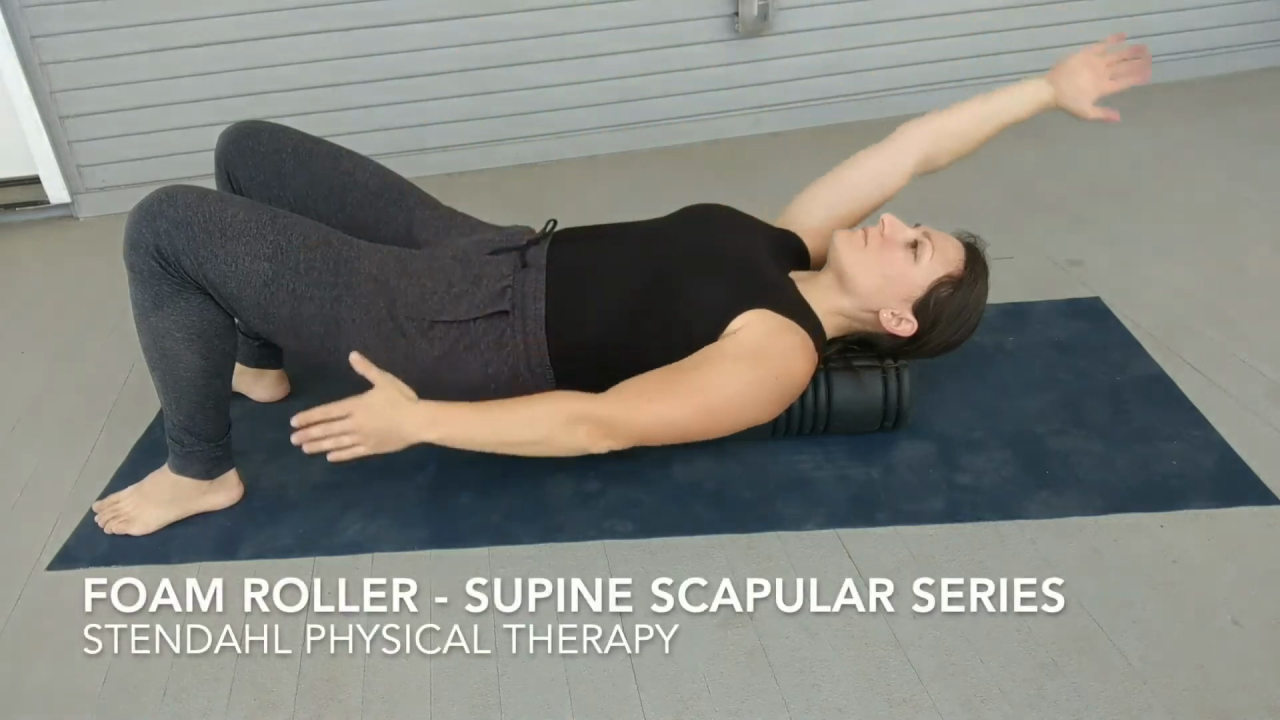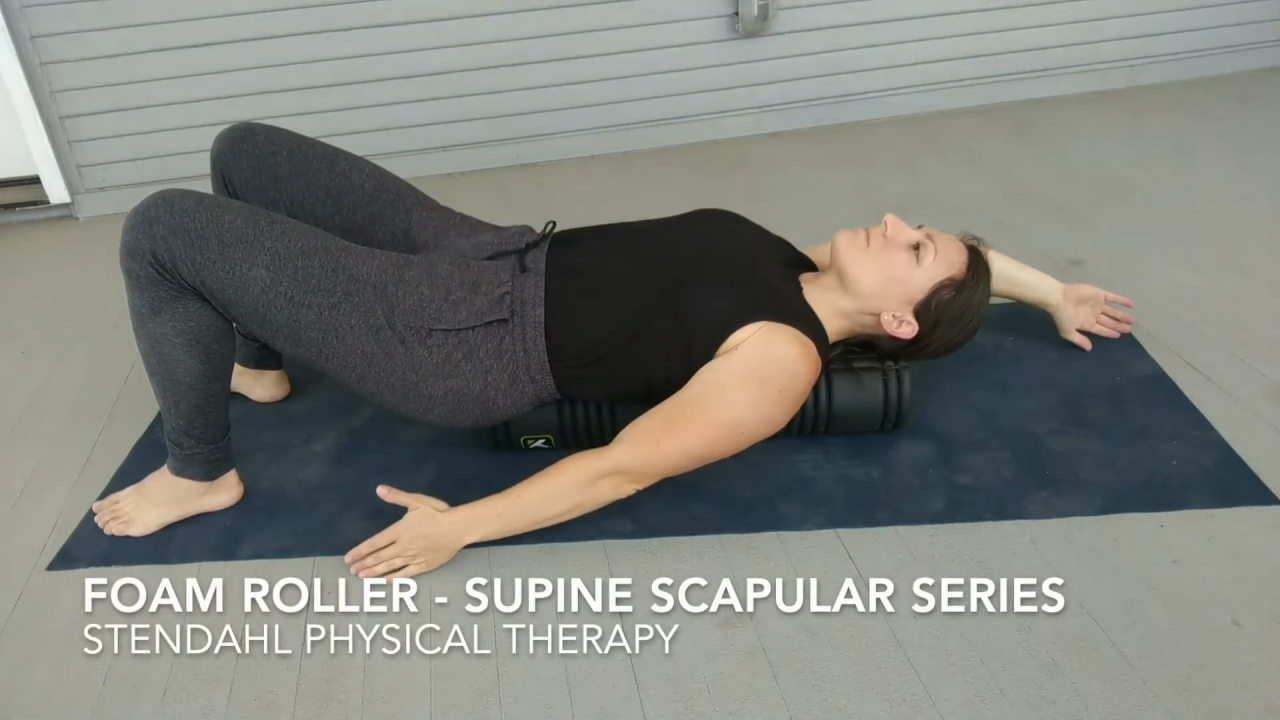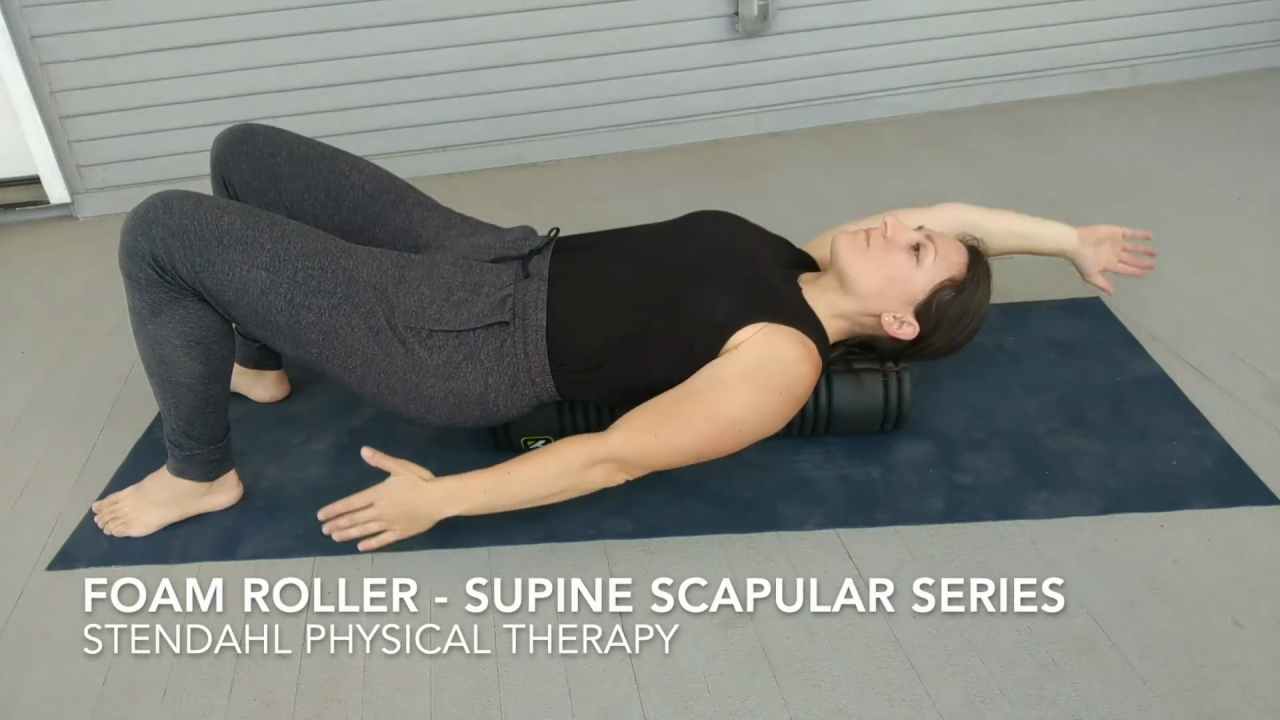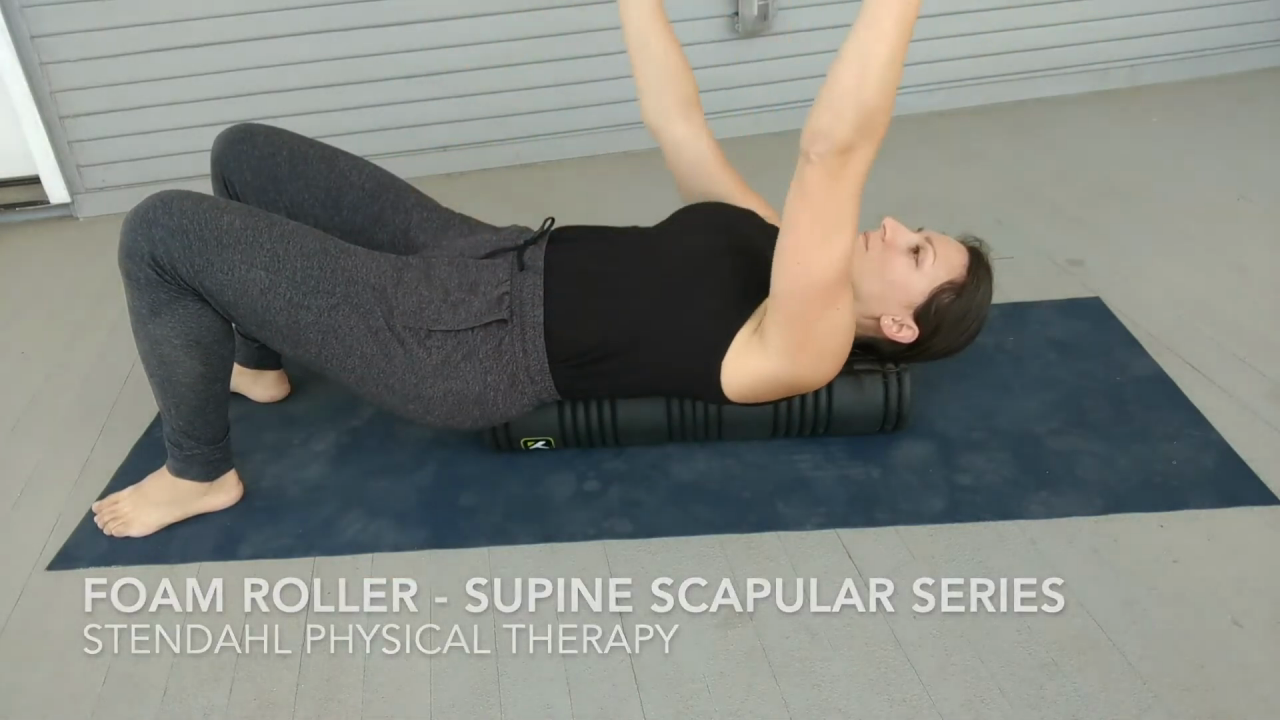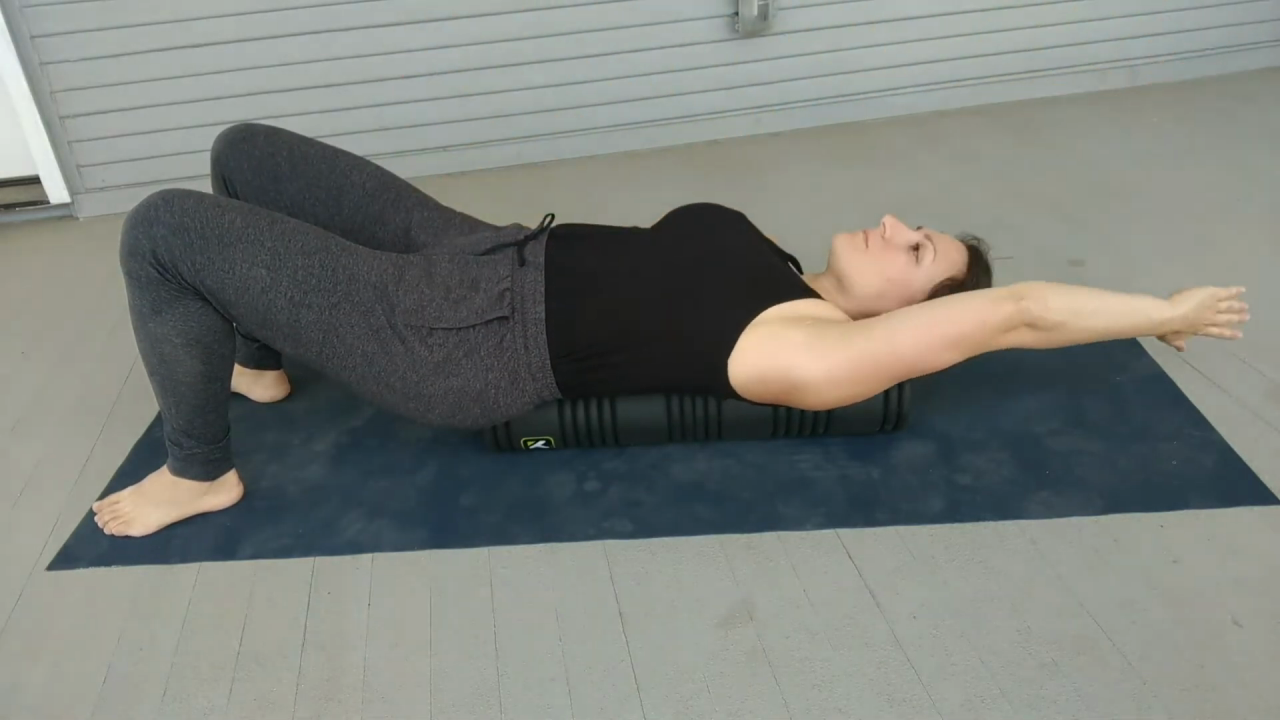
dt=1s
person 1, frame 1
left shoulder: (778, 355)
right shoulder: (805, 256)
left elbow: (603, 423)
right elbow: (908, 153)
left wrist: (420, 419)
right wrist: (1049, 90)
left hip: (474, 336)
right hip: (498, 257)
left knee: (166, 225)
right knee: (248, 150)
left ankle: (200, 473)
right ankle: (258, 361)
person 1, frame 2
left shoulder: (781, 361)
right shoulder: (811, 273)
left elbow: (625, 468)
right elbow: (954, 245)
left wrist: (457, 527)
left hip: (469, 347)
right hip: (498, 259)
left knee: (161, 229)
right knee: (243, 152)
left ankle: (199, 473)
right ankle: (254, 359)
person 1, frame 3
left shoulder: (782, 363)
right shoulder: (813, 268)
left elbow: (617, 456)
right elbow: (949, 209)
left wrist: (440, 496)
right wrist: (1069, 238)
left hip: (471, 349)
right hip: (500, 261)
left knee: (161, 230)
right knee: (243, 152)
left ankle: (199, 473)
right ankle: (254, 358)
person 1, frame 4
left shoulder: (810, 343)
right shoulder: (769, 243)
left elbow: (834, 151)
right elbow: (679, 122)
left hip: (471, 347)
right hip: (491, 259)
left knee: (159, 229)
right knee: (245, 152)
left ankle: (200, 474)
right ankle: (256, 360)
person 1, frame 5
left shoulder: (818, 356)
right shoulder: (768, 271)
left elbow: (1013, 315)
left wrist: (1166, 312)
left hip: (468, 346)
right hip: (495, 258)
left knee: (162, 228)
right knee: (244, 152)
left ankle: (199, 473)
right ankle: (254, 357)
